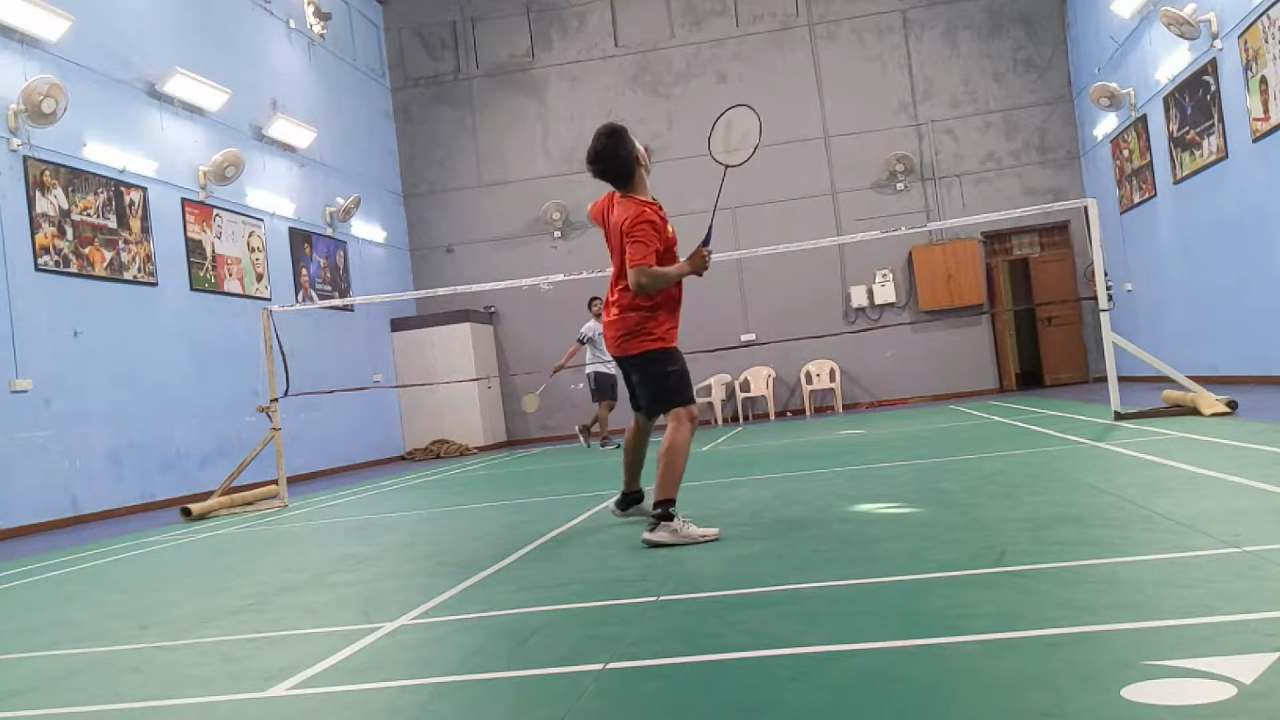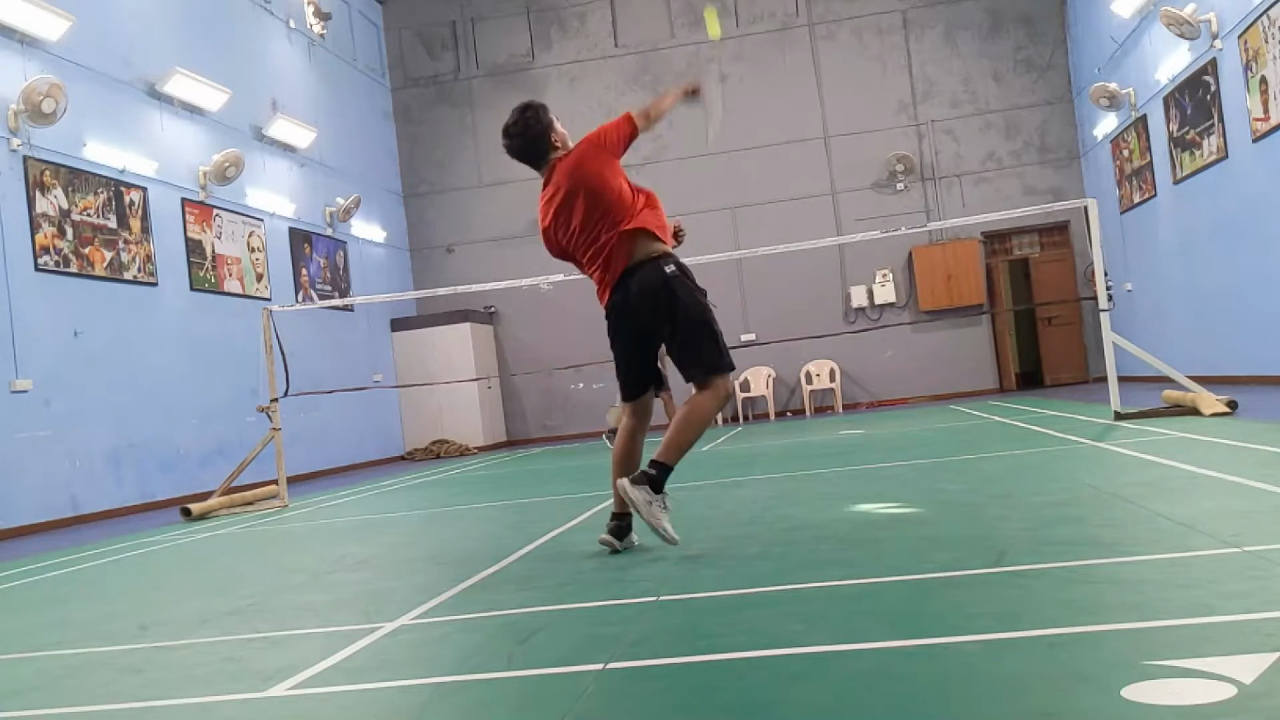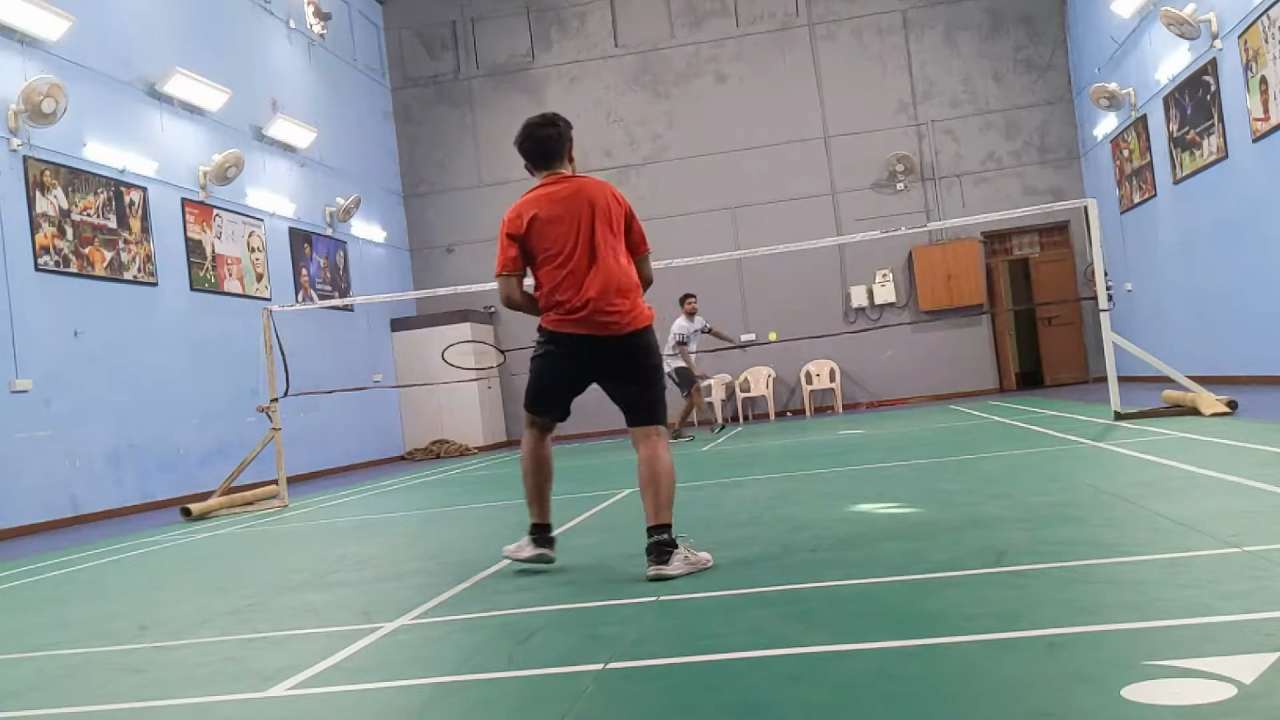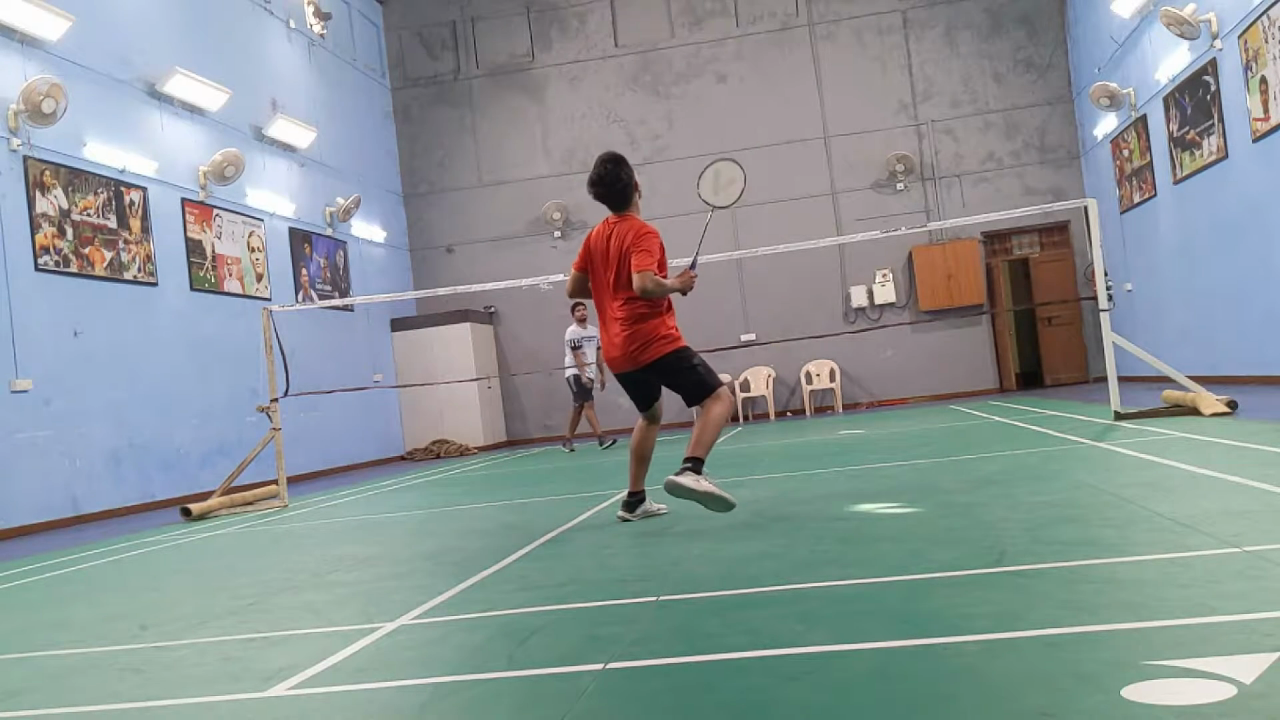
dt=0.4s
person 1, frame 1
left shoulder: (612, 201)
right shoulder: (641, 217)
left elbow: (593, 214)
right elbow: (639, 279)
right wrist: (687, 268)
left hip: (628, 332)
right hip: (644, 335)
left knee: (646, 414)
right knee: (682, 415)
left ankle: (630, 495)
right ankle: (664, 518)
person 1, frame 2
left shoulder: (548, 215)
right shoulder: (587, 153)
right elbow: (643, 118)
right wrist: (678, 93)
left hip: (619, 297)
right hip: (659, 274)
left knee: (634, 409)
right knee: (715, 386)
left ankle: (620, 522)
right ankle: (650, 480)
person 1, frame 3
left shoulder: (520, 214)
right shoulder: (608, 194)
left elbow: (509, 294)
right elbow: (645, 273)
left hip: (564, 336)
right hip: (625, 327)
left knee: (537, 428)
right knee: (650, 434)
left ankle: (540, 536)
right ankle: (663, 547)
person 1, frame 4
left shoulder: (596, 235)
right shoulder: (642, 233)
left elbow: (573, 288)
right elbow: (645, 285)
right wrist: (678, 283)
left hip: (618, 352)
right hip: (654, 342)
left knee: (650, 415)
right knee: (718, 398)
left ankle: (634, 500)
right ankle: (690, 472)
